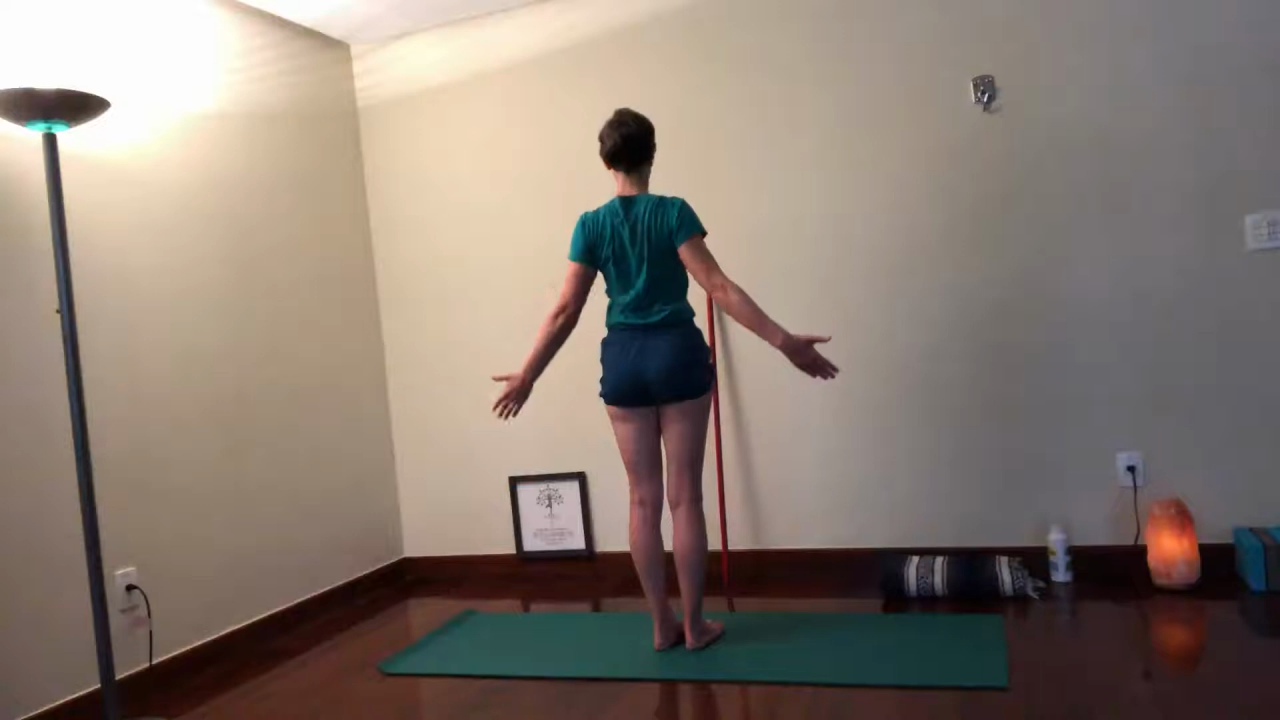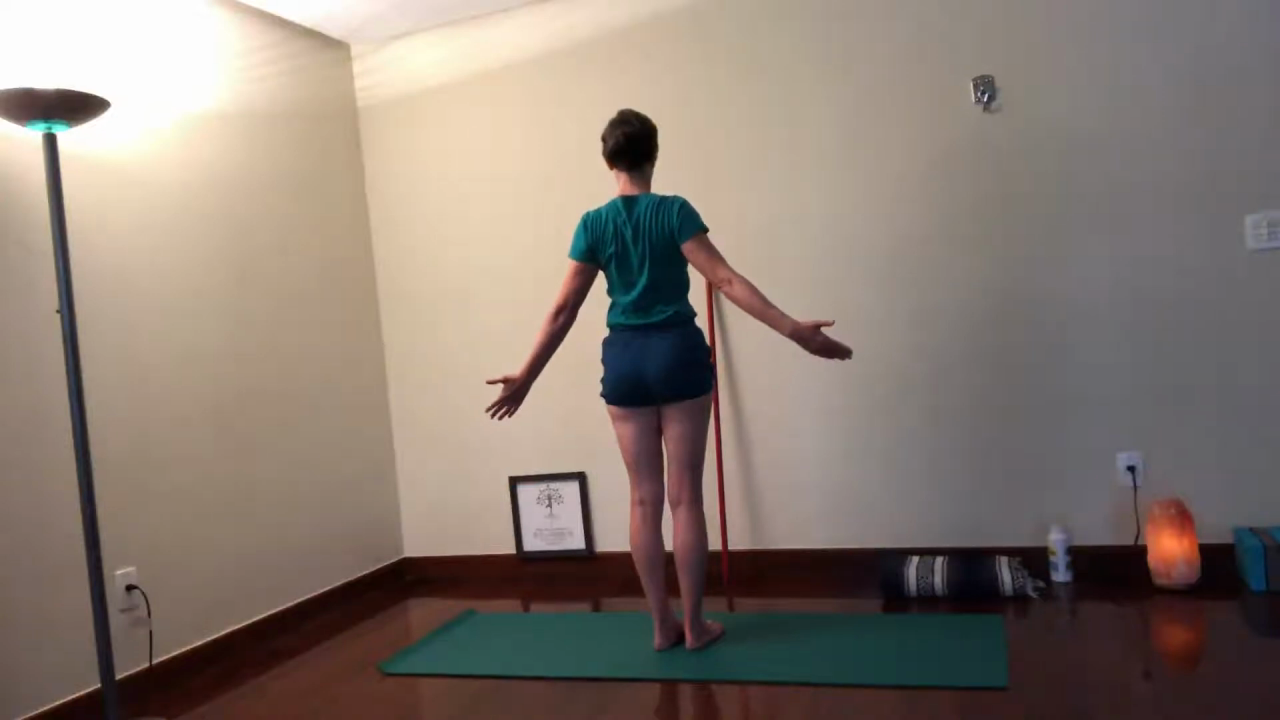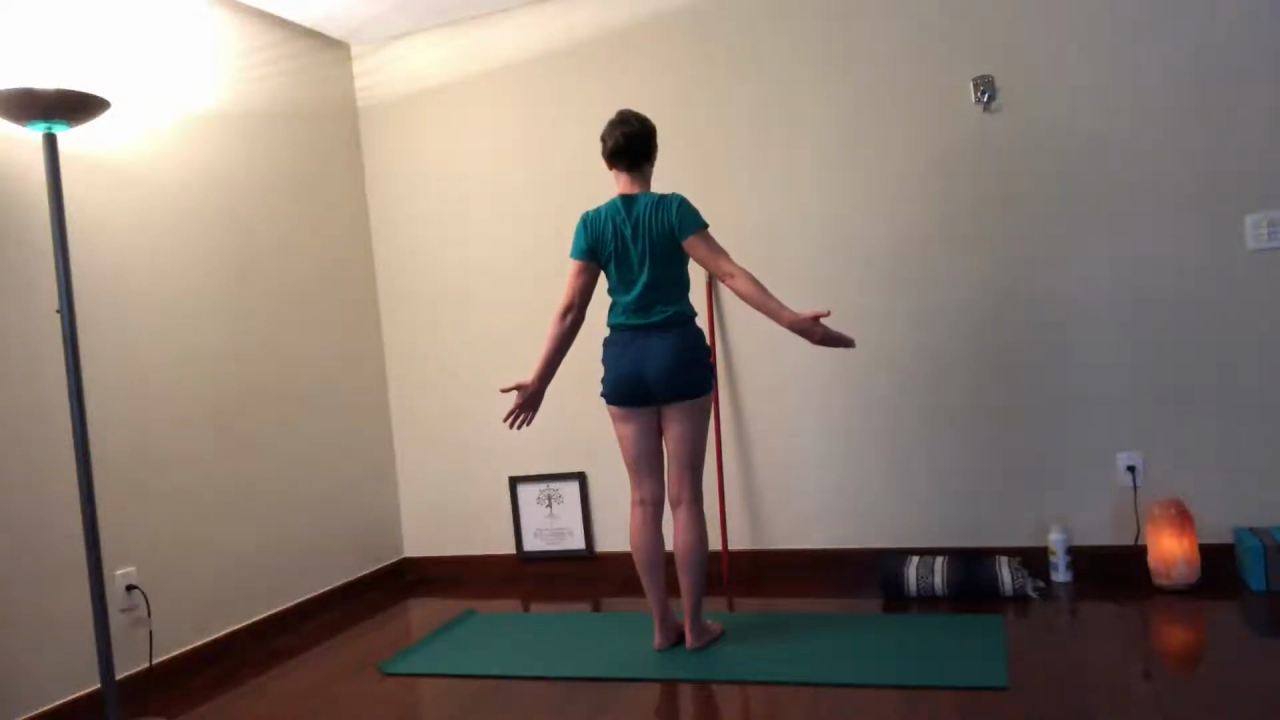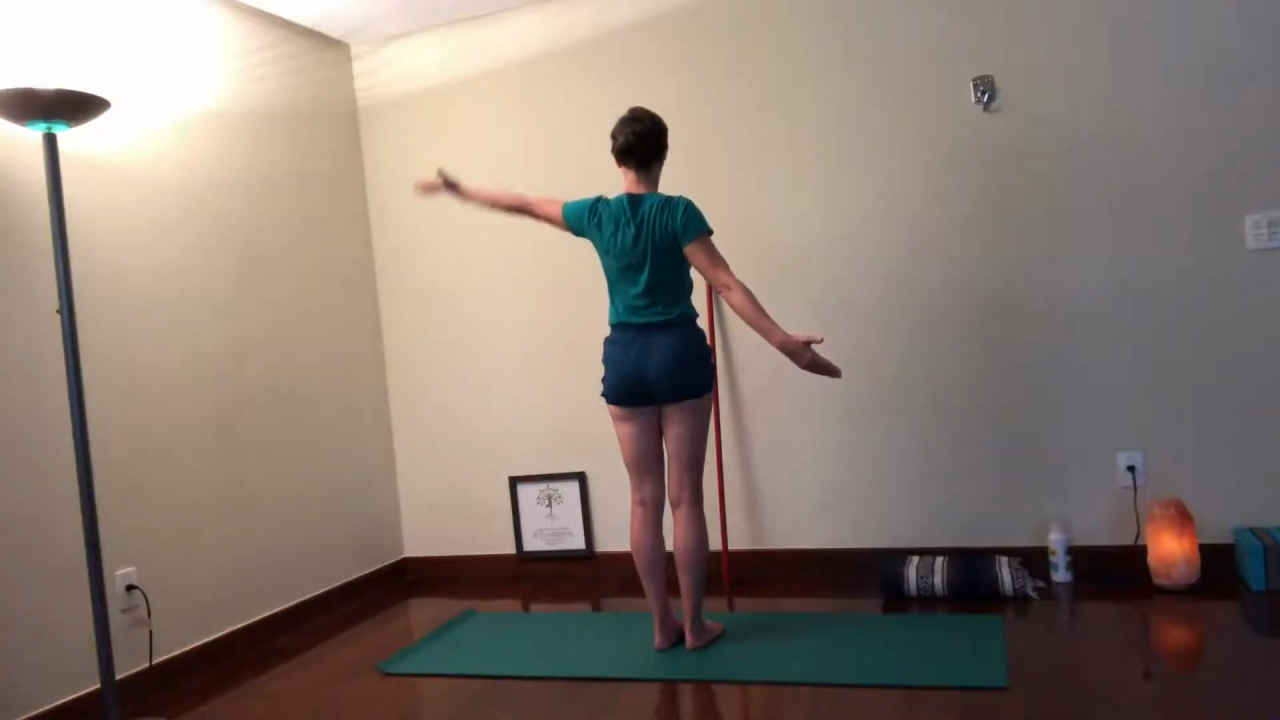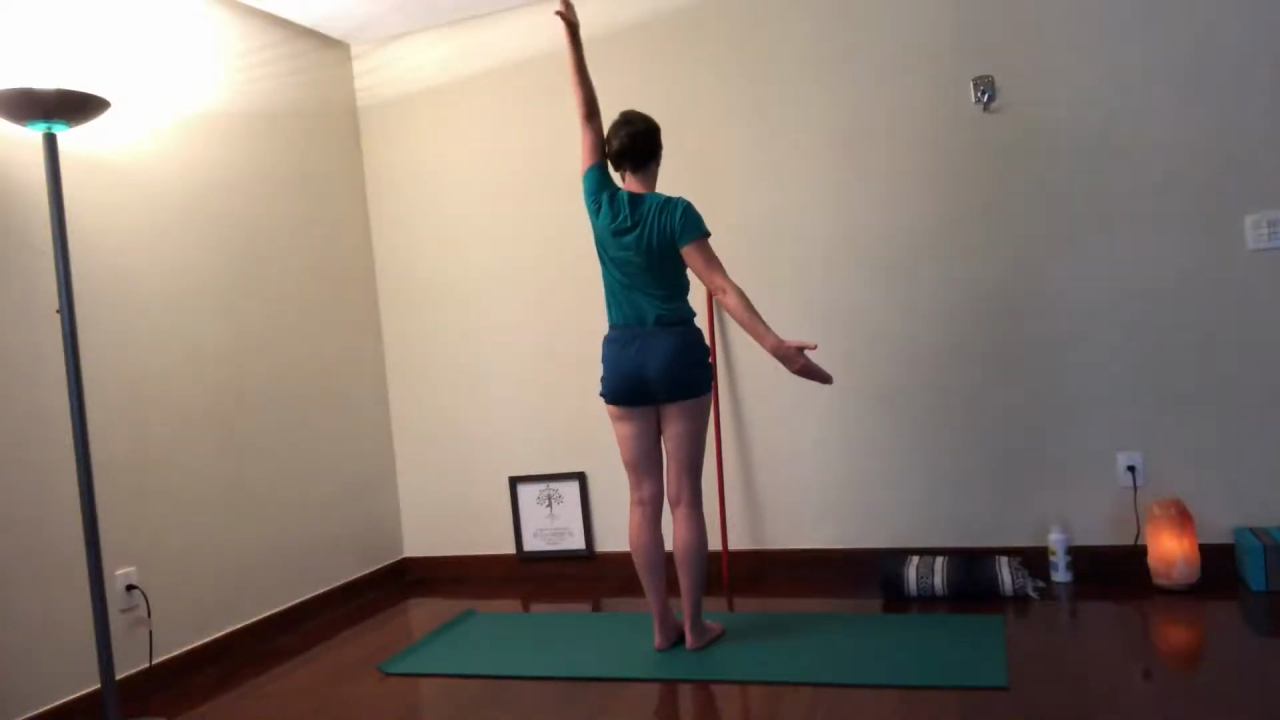
dt=1s
person 1, frame 1
left shoulder: (591, 225)
right shoulder: (673, 212)
left elbow: (565, 311)
right elbow: (719, 288)
left wrist: (526, 376)
right wrist: (784, 341)
left hip: (622, 361)
right hip: (677, 354)
left knee: (643, 499)
right knee: (685, 496)
left ankle: (662, 625)
right ankle: (695, 625)
person 1, frame 2
left shoulder: (593, 224)
right shoulder: (674, 211)
left elbow: (564, 310)
right elbow: (726, 280)
left wrist: (525, 377)
right wrist: (793, 328)
left hip: (623, 359)
right hip: (677, 352)
left knee: (644, 498)
right knee: (685, 495)
left ankle: (662, 625)
right ankle: (694, 625)
person 1, frame 3
left shoulder: (592, 223)
right shoulder: (673, 209)
left elbow: (571, 311)
right elbow: (729, 273)
left wrist: (539, 382)
right wrist: (794, 321)
left hip: (623, 358)
right hip: (677, 351)
left knee: (644, 498)
right knee: (685, 496)
left ankle: (662, 624)
right ankle: (694, 624)
person 1, frame 4
left shoulder: (597, 215)
right shoulder: (678, 213)
left elbow: (523, 205)
right elbow: (726, 284)
left wrist: (458, 190)
right wrist: (783, 341)
left hip: (623, 359)
right hip: (678, 353)
left knee: (644, 499)
right knee: (685, 497)
left ankle: (662, 626)
right ankle: (694, 625)
person 1, frame 5
left shoulder: (600, 204)
right shoulder: (676, 213)
left elbow: (587, 119)
right elbow: (721, 288)
right wrist: (777, 346)
left hip: (621, 358)
right hip: (675, 354)
left knee: (644, 498)
right knee: (684, 498)
left ankle: (662, 625)
right ankle: (694, 625)
